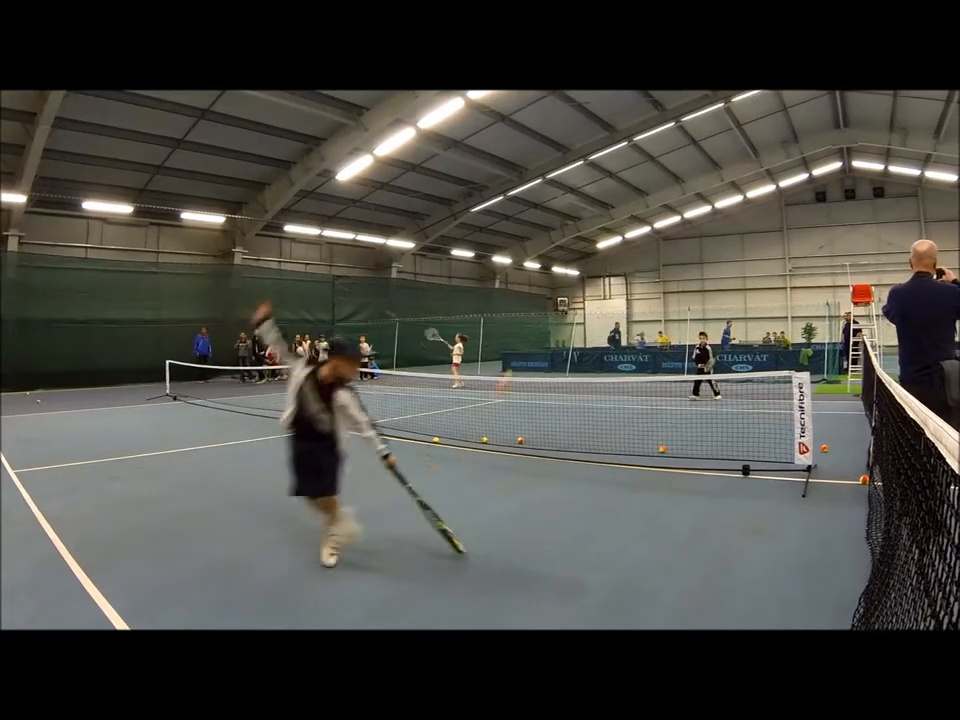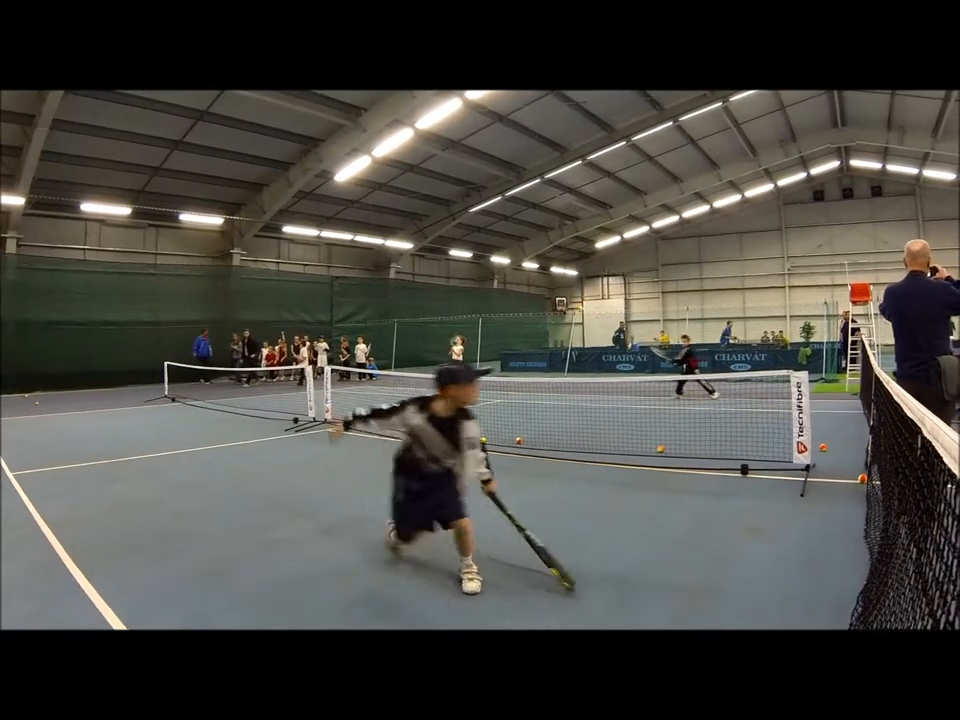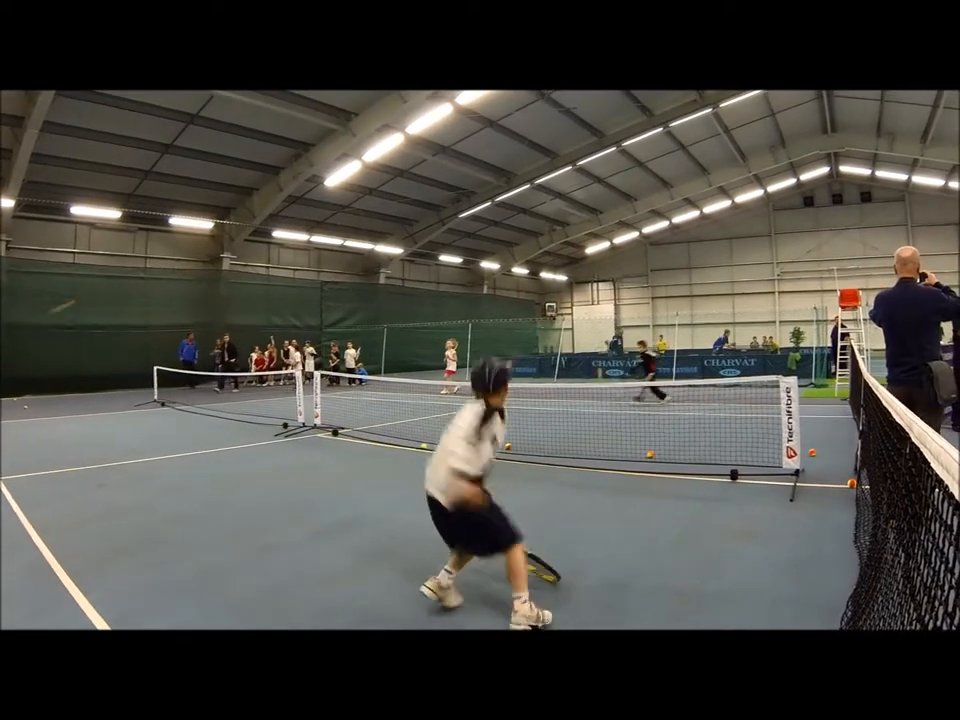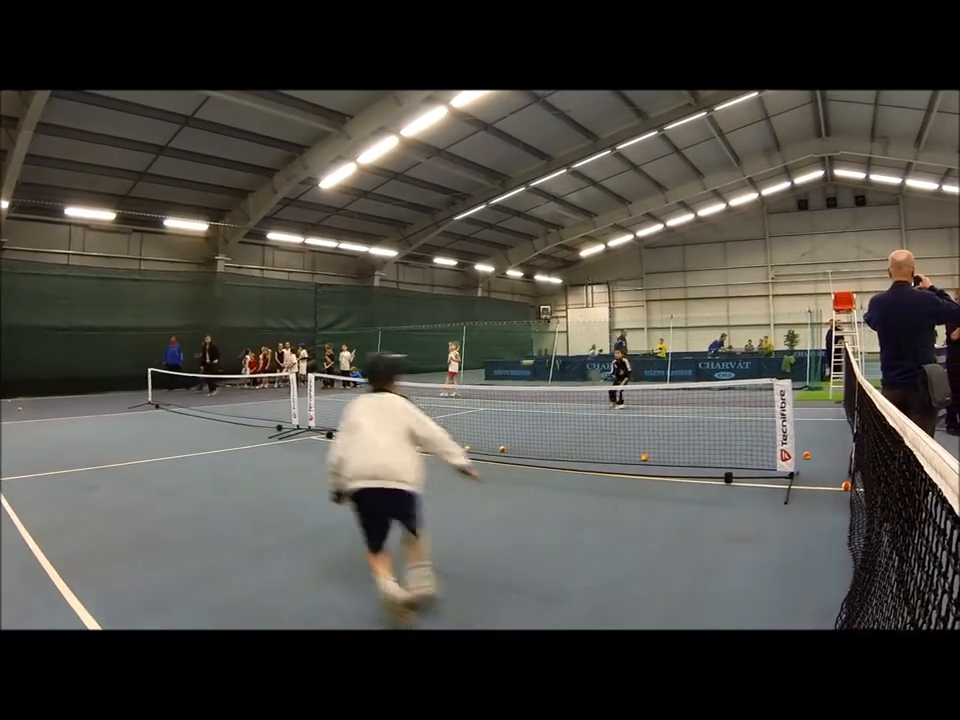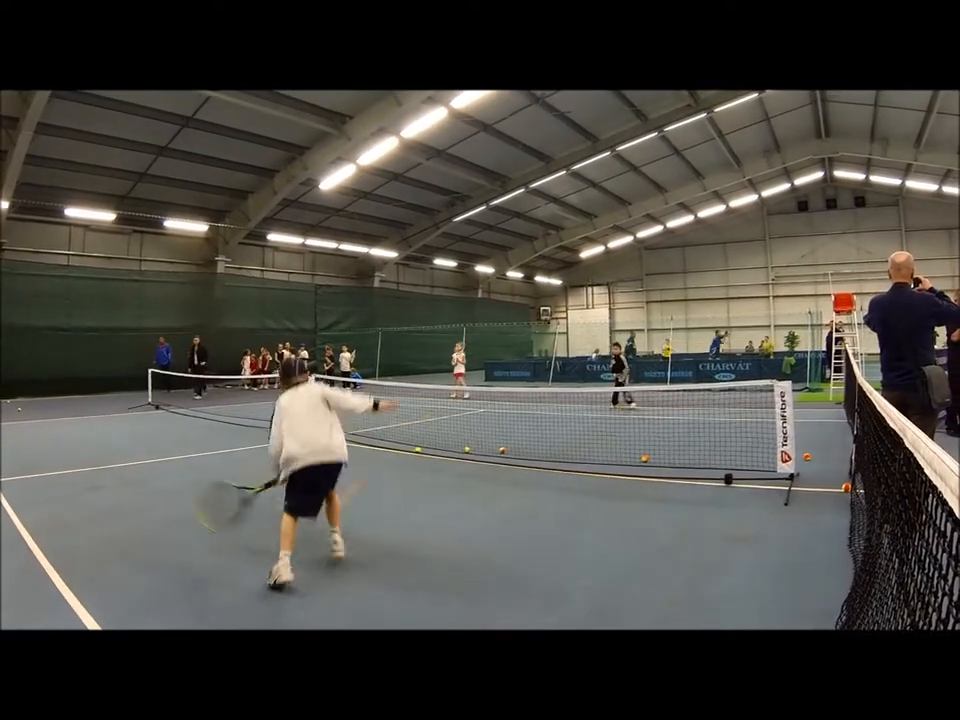
dt=0.4s
person 1, frame 1
left shoulder: (344, 395)
right shoulder: (305, 369)
left elbow: (365, 424)
right elbow: (279, 345)
left wrist: (385, 452)
right wrist: (262, 323)
left hip: (327, 445)
right hip: (301, 440)
left knee: (327, 496)
right knee: (311, 495)
left ankle: (332, 537)
right ankle: (338, 518)
person 1, frame 2
left shoulder: (466, 422)
right shoulder: (415, 409)
left elbow: (476, 449)
right elbow: (378, 414)
left wrist: (486, 477)
right wrist: (346, 424)
left hip: (442, 476)
right hip: (410, 475)
left knee: (459, 522)
right knee: (406, 533)
left ankle: (468, 567)
right ankle: (396, 529)
person 1, frame 3
left shoulder: (490, 415)
right shoulder: (481, 413)
right elbow: (458, 442)
right wrist: (462, 478)
left hip: (443, 492)
right hip: (457, 492)
left knee: (473, 541)
right knee: (511, 544)
left ankle: (442, 581)
right ankle: (523, 612)
person 1, frame 4
left shoulder: (355, 407)
right shoulder: (403, 407)
left elbow: (338, 452)
right elbow: (436, 437)
left wrist: (337, 487)
right wrist: (462, 463)
left hip: (363, 483)
right hip: (399, 480)
left knee: (375, 545)
right knee: (413, 533)
left ankle: (390, 588)
right ankle: (420, 580)
person 1, frame 5
left shoulder: (282, 402)
right shoulder: (319, 390)
left elbow: (275, 443)
right elbow: (346, 401)
left wrist: (278, 470)
right wrist: (374, 405)
left hip: (300, 460)
right hip: (332, 456)
left knee: (291, 512)
right knee: (328, 489)
left ankle: (283, 565)
right ankle: (336, 540)
